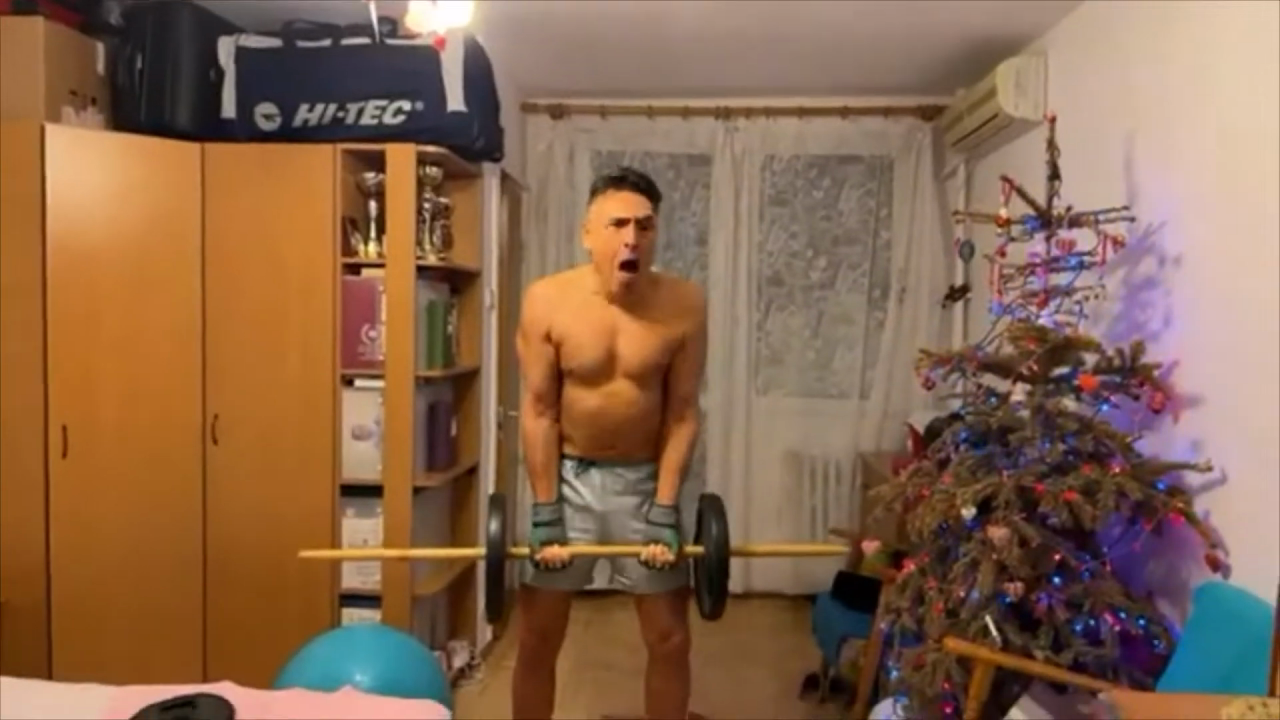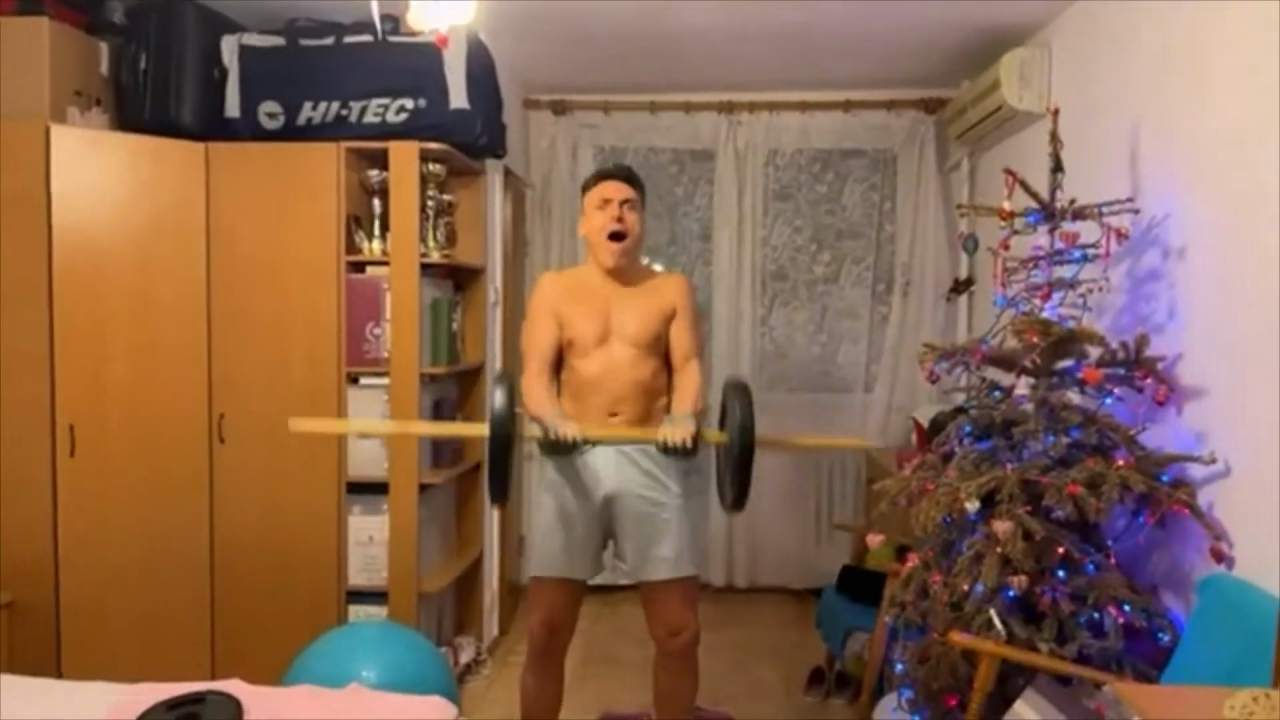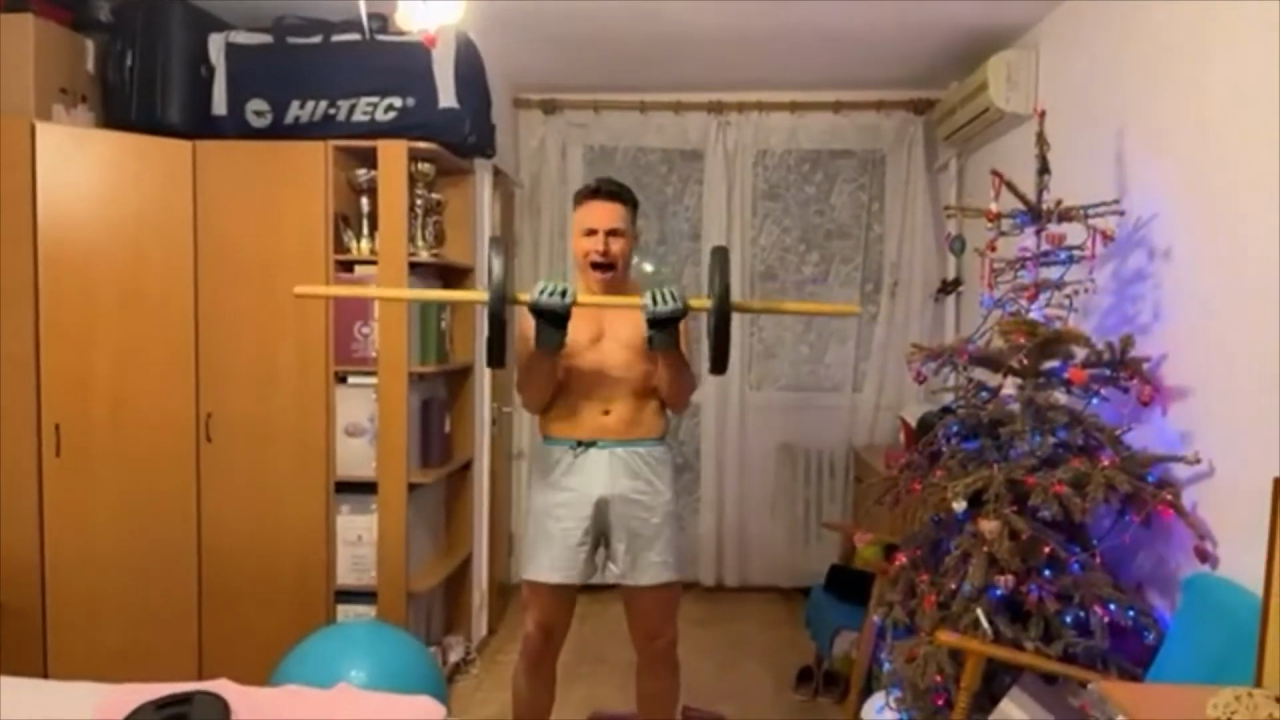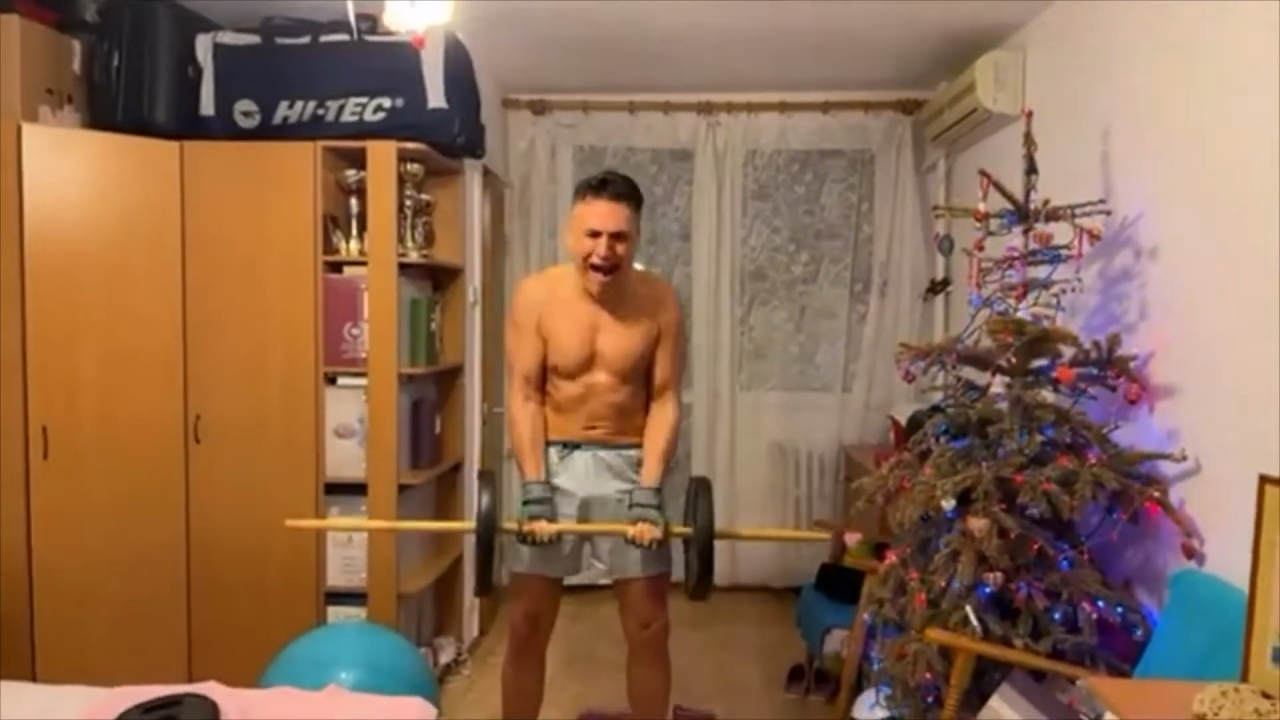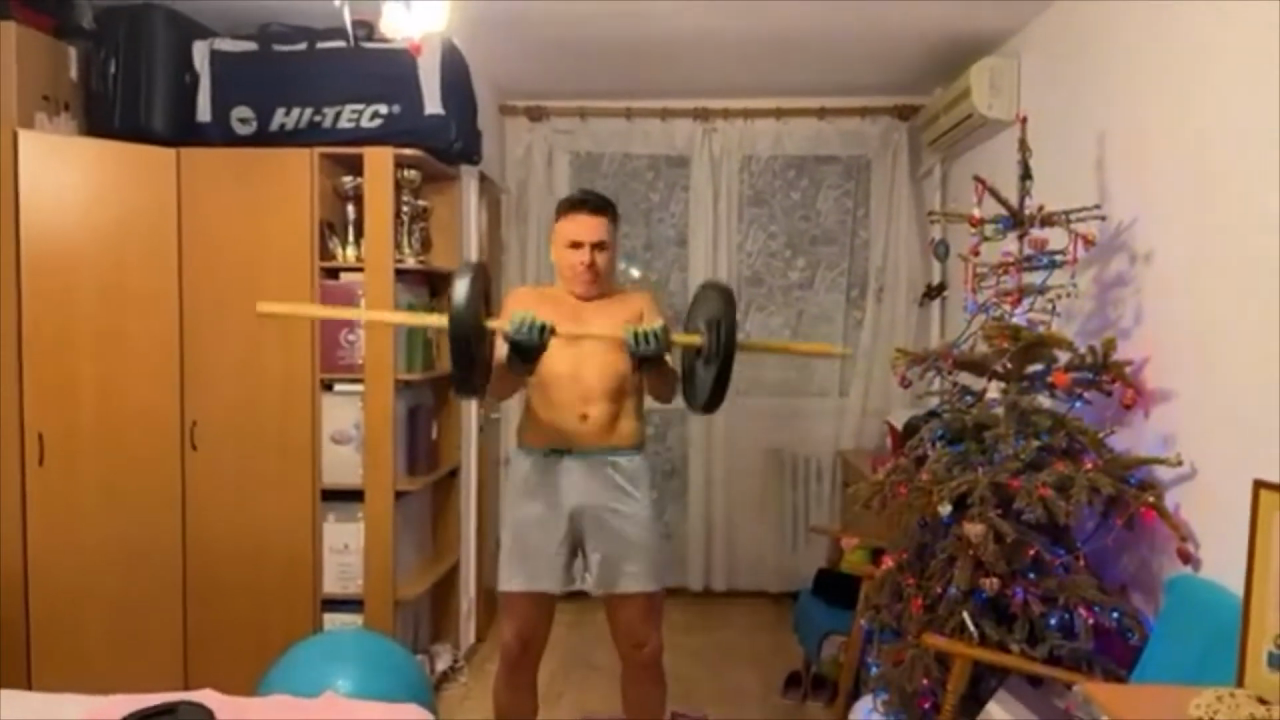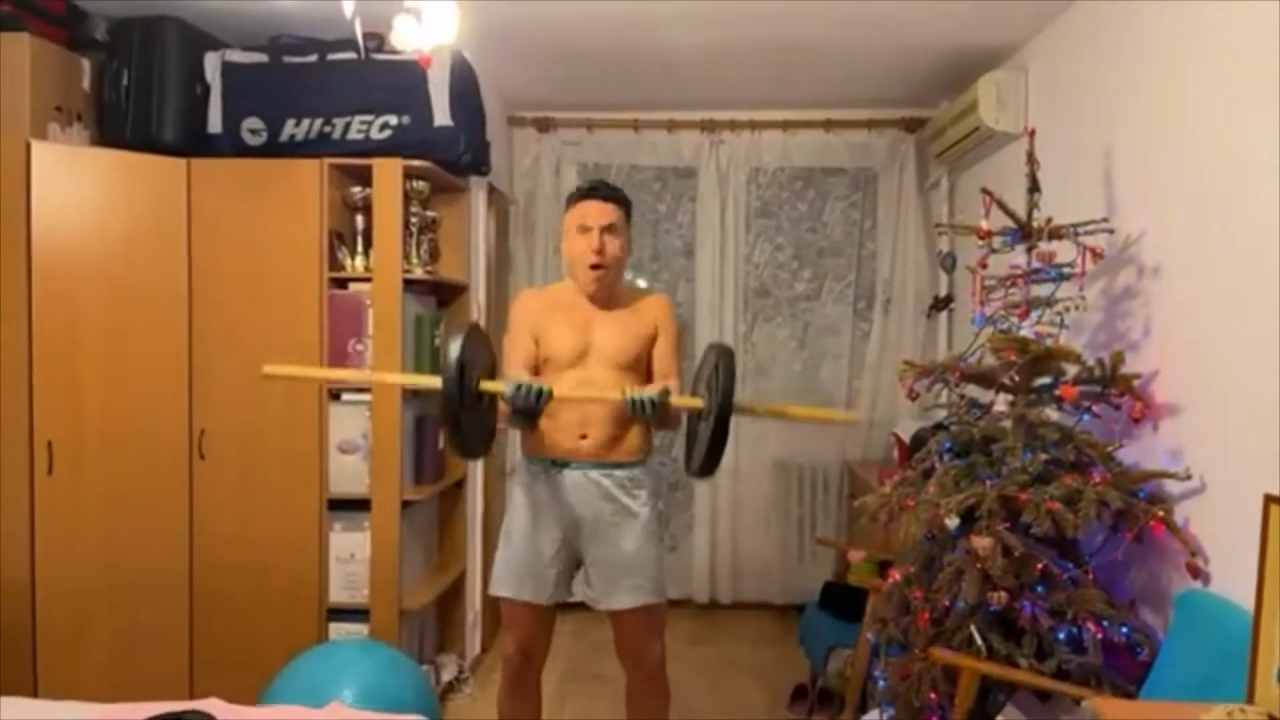
dt=0.7s
person 1, frame 1
left shoulder: (685, 306)
right shoulder: (547, 300)
left elbow: (682, 414)
right elbow: (538, 413)
left wrist: (665, 511)
right wrist: (545, 516)
left hip: (643, 480)
right hip: (569, 477)
left knee: (670, 639)
right knee: (537, 639)
person 1, frame 2
left shoulder: (672, 288)
right shoulder: (554, 288)
left elbow: (687, 370)
right elbow: (536, 375)
left wrist: (683, 419)
right wrist: (551, 420)
left hip: (651, 464)
right hip: (573, 463)
left knee: (679, 632)
right knee: (545, 631)
person 1, frame 3
left shoulder: (659, 304)
right shoulder: (545, 301)
left elbow: (679, 397)
right elbow: (531, 398)
left wrist: (669, 334)
right wrist: (545, 333)
left hip: (642, 470)
right hip: (564, 469)
left knee: (658, 639)
right knee: (539, 635)
person 1, frame 4
left shoulder: (659, 301)
right shoulder: (535, 295)
left elbow: (664, 401)
right elbow: (525, 397)
left wrist: (649, 495)
right wrist: (534, 493)
left hip: (627, 467)
right hip: (554, 466)
left knee: (649, 628)
right knee: (526, 627)
person 1, frame 5
left shoulder: (639, 306)
right shoulder: (527, 302)
left elbow: (664, 389)
right elbow: (495, 386)
left wrist: (655, 354)
right wrist: (518, 350)
left hip: (619, 477)
right hip: (540, 475)
left knee: (641, 645)
right knee: (517, 645)
person 1, frame 6
left shoulder: (654, 310)
right shoulder: (532, 305)
left elbow: (673, 406)
right elbow: (508, 404)
left wrist: (657, 403)
right wrist: (519, 399)
left hip: (623, 491)
right hip: (542, 487)
left knee: (645, 657)
right knee: (520, 654)
